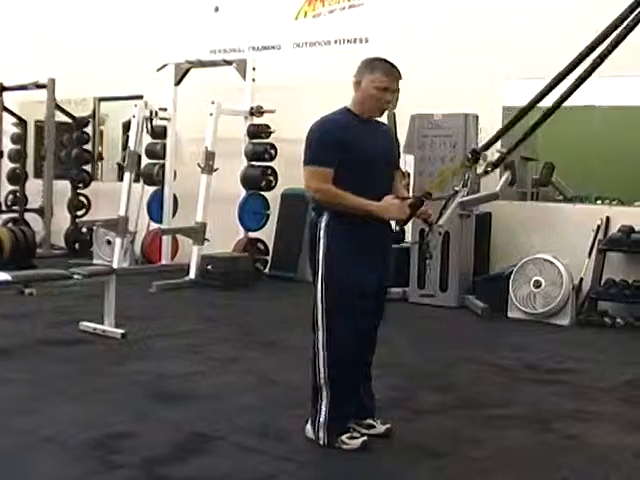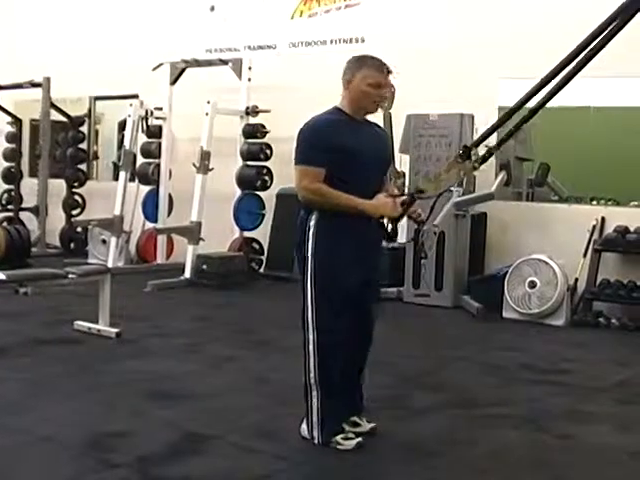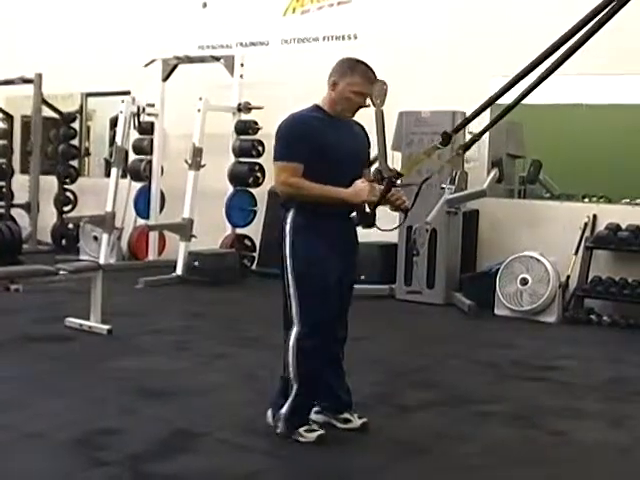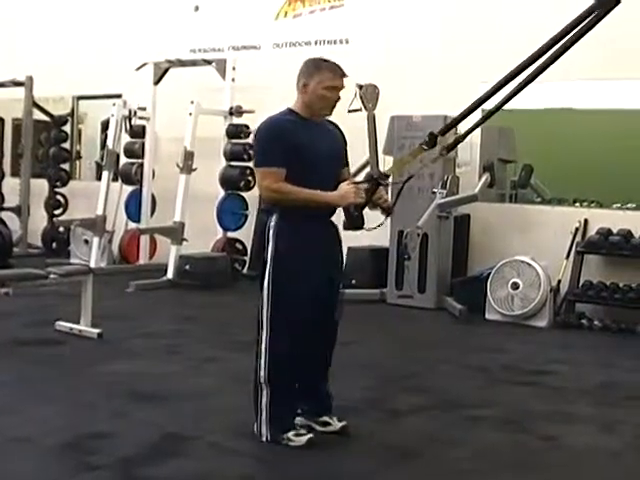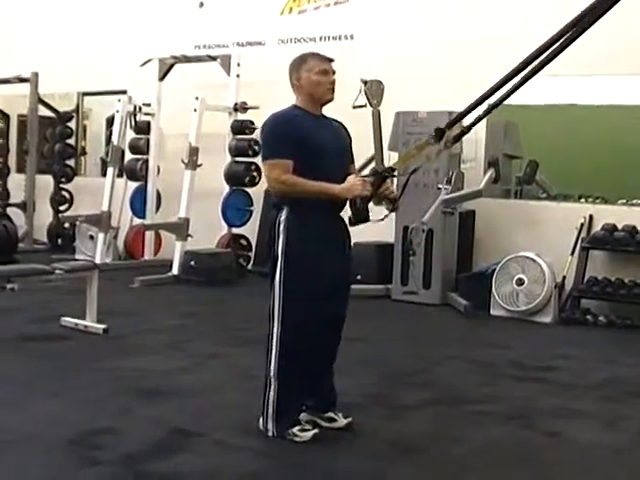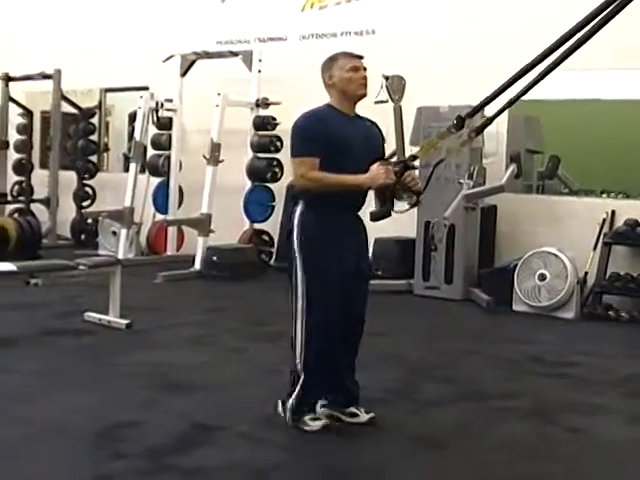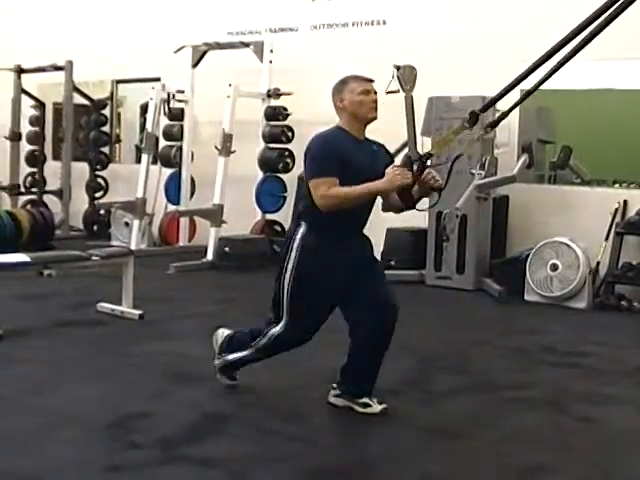
dt=0.4s
person 1, frame 1
left shoulder: (386, 135)
right shoulder: (329, 129)
left elbow: (394, 181)
right elbow: (317, 188)
left wrist: (411, 204)
right wrist: (377, 208)
left hip: (375, 240)
right hip: (338, 238)
left knee: (365, 331)
right knee: (337, 332)
left ankle: (359, 411)
right ankle: (327, 422)
person 1, frame 2
left shoulder: (378, 135)
right shoulder: (320, 130)
right elbow: (307, 188)
left wrist: (398, 203)
right wrist: (368, 206)
left hip: (365, 241)
right hip: (326, 240)
left knee: (360, 329)
right knee: (326, 334)
left ankle: (348, 409)
right ankle: (321, 422)
person 1, frame 3
left shoulder: (357, 133)
right shoulder: (299, 126)
left elbow: (362, 181)
right elbow: (285, 183)
left wrist: (386, 195)
right wrist: (346, 193)
left hip: (343, 233)
right hip: (306, 233)
left knee: (334, 325)
right knee: (309, 323)
left ankle: (333, 403)
right ankle: (289, 412)
person 1, frame 4
left shoulder: (333, 133)
right shoulder: (276, 130)
left elbow: (341, 180)
right elbow: (269, 188)
left wrist: (365, 194)
right wrist: (331, 197)
left hip: (325, 236)
right hip: (289, 238)
left knee: (322, 328)
right knee: (282, 332)
left ankle: (314, 407)
right ankle: (274, 420)
person 1, frame 5
left shoulder: (337, 129)
right shoulder: (282, 124)
left elbow: (348, 177)
right elbow: (278, 181)
left wrist: (373, 188)
right wrist: (339, 189)
left hip: (334, 230)
right hip: (299, 230)
left knee: (328, 322)
right knee: (292, 325)
left ankle: (318, 403)
right ankle: (279, 416)
person 1, frame 6
left shoulder: (370, 130)
right shoulder: (313, 123)
left elbow: (377, 178)
right elbow: (303, 177)
left wrist: (400, 182)
right wrist: (363, 179)
left hip: (351, 227)
right hip: (316, 226)
left knee: (350, 318)
right knee: (317, 319)
left ankle: (339, 398)
right ankle: (298, 403)
person 1, frame 7
left shoulder: (378, 152)
right shoulder: (325, 145)
left elbow: (396, 204)
right elbow: (325, 199)
left wrist: (420, 189)
right wrist: (381, 185)
left hip: (353, 245)
right hip: (313, 246)
left knee: (381, 314)
right knee: (295, 326)
left ankle: (353, 389)
right ankle: (230, 346)
